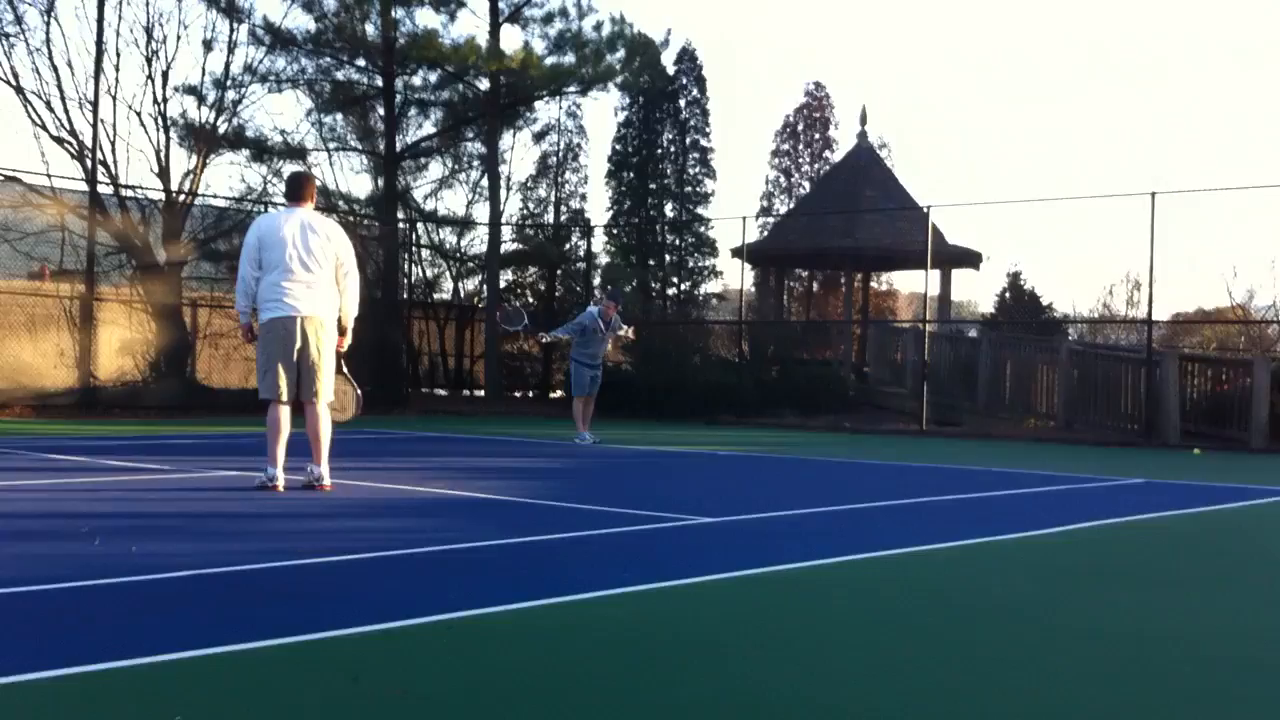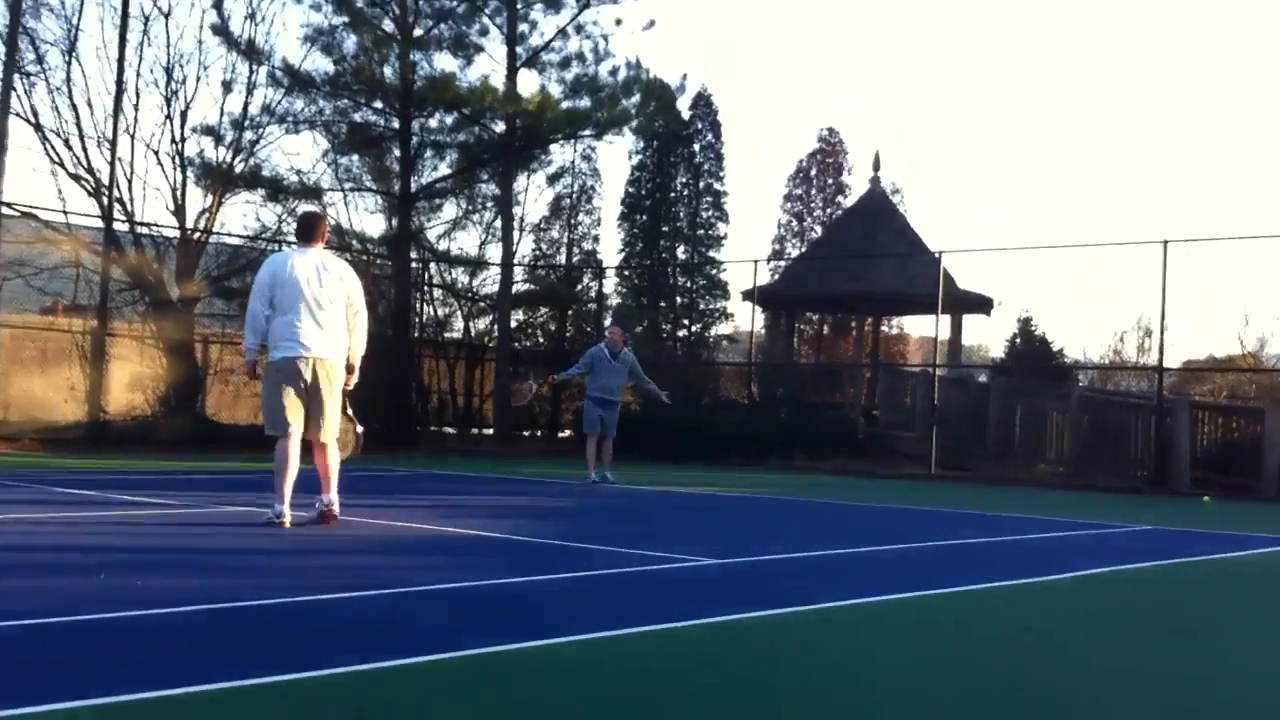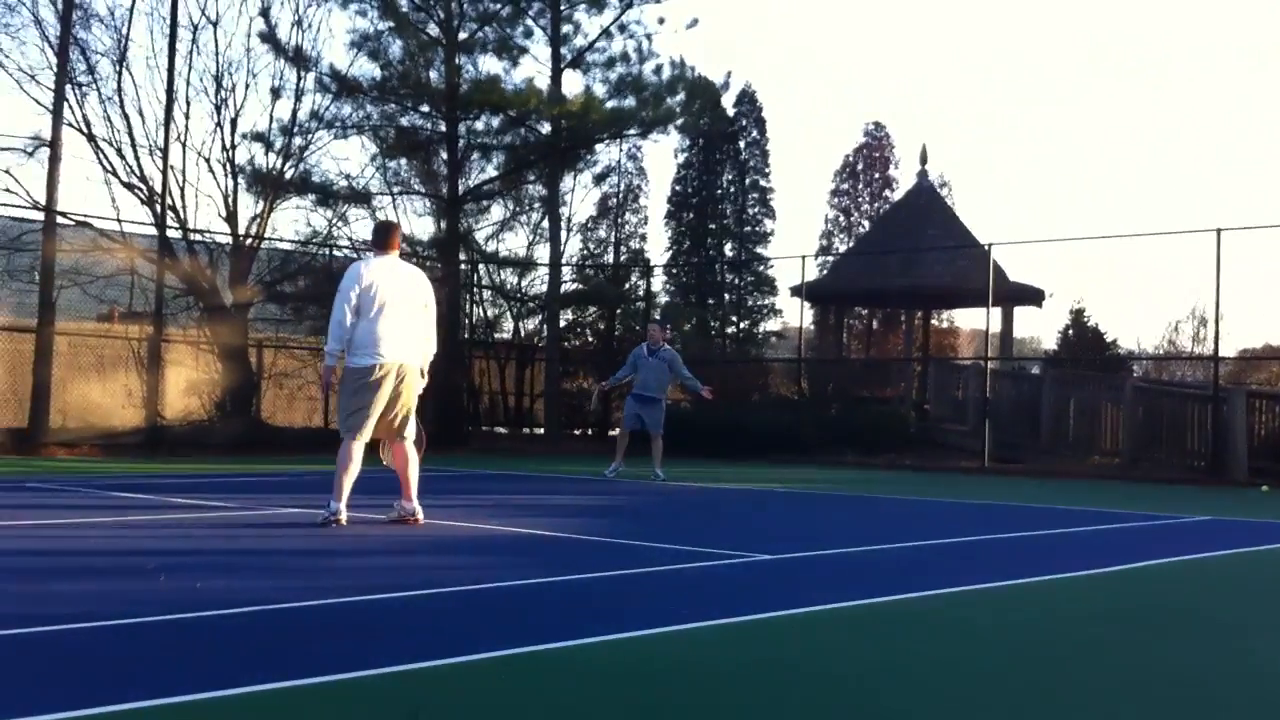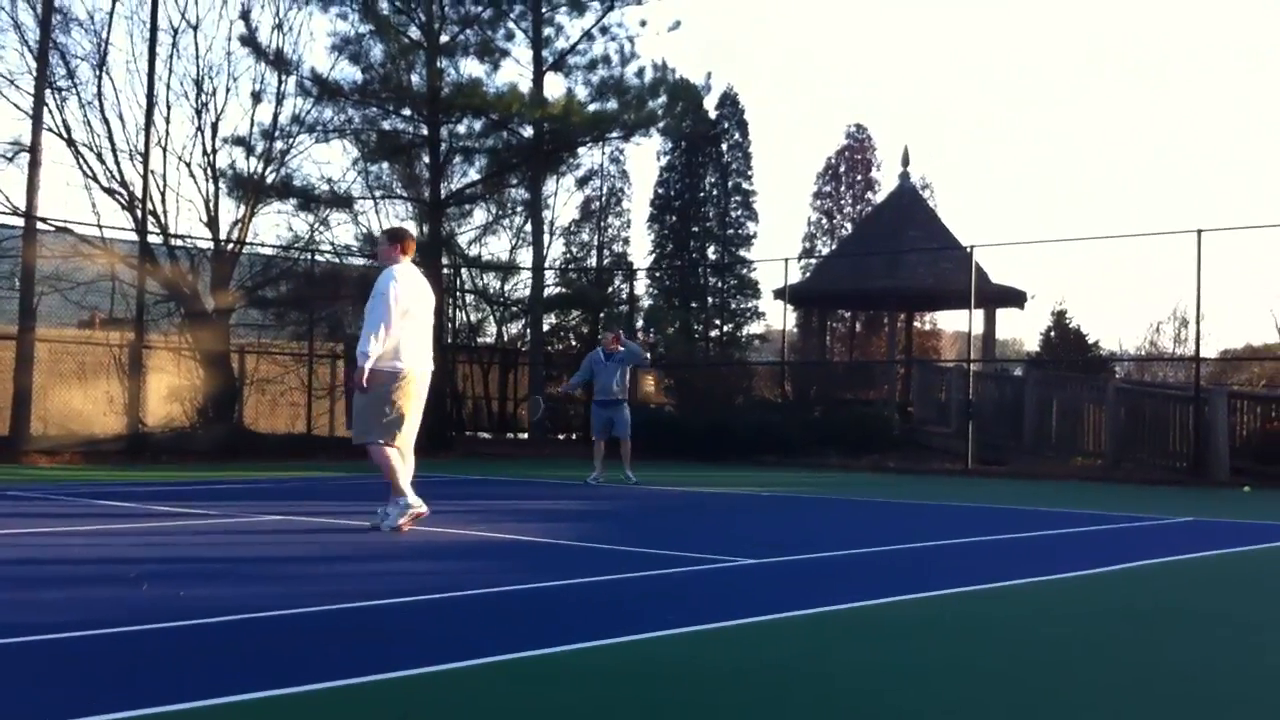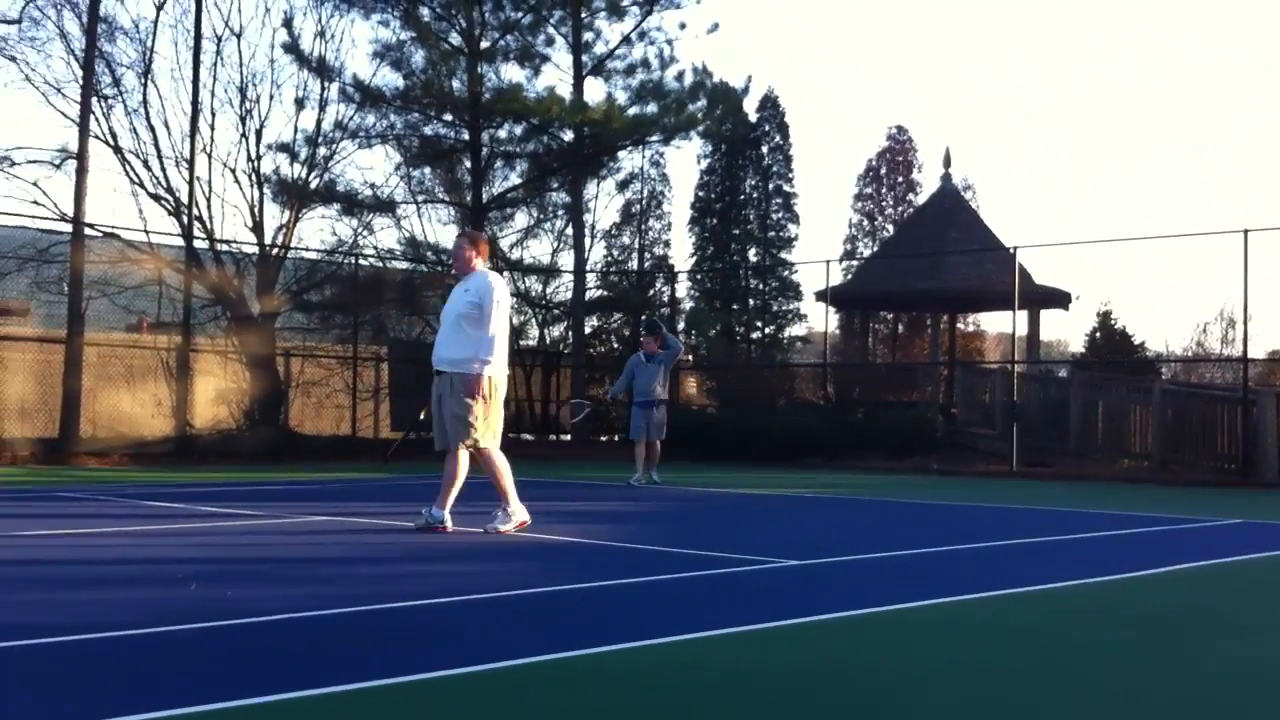
dt=0.5s
person 1, frame 1
left shoulder: (262, 225)
right shoulder: (331, 229)
left elbow: (247, 275)
right elbow: (348, 281)
left wrist: (245, 317)
right wrist: (347, 323)
left hip: (277, 320)
right hip: (320, 321)
left knee: (279, 399)
right knee: (317, 400)
left ankle: (274, 472)
right ankle: (319, 471)
person 1, frame 2
left shoulder: (275, 264)
right shoulder: (342, 269)
left elbow: (257, 313)
right elbow: (358, 320)
left wrist: (251, 353)
right wrist: (354, 362)
left hip: (287, 358)
right hip: (329, 360)
left knee: (288, 435)
right knee: (324, 436)
left ankle: (281, 508)
right ankle: (328, 499)
person 1, frame 3
left shoulder: (360, 270)
right shoulder: (419, 277)
left elbow: (342, 320)
right elbow: (429, 327)
left wrist: (331, 361)
right wrist: (423, 365)
left hip: (368, 364)
right hip: (407, 366)
left knee: (353, 436)
right knee: (401, 438)
left ankle: (337, 506)
right ankle: (409, 505)
person 1, frame 4
left shoulder: (393, 275)
right shoulder: (421, 282)
left elbow: (381, 323)
left wrist: (363, 362)
left hip: (388, 370)
right hip: (417, 370)
left knee: (374, 439)
right knee: (400, 442)
left ankle: (406, 500)
right ankle: (394, 511)
person 1, frame 5
left shoulder: (489, 283)
right shoulder: (460, 289)
left elbow: (496, 330)
left wrist: (483, 371)
right wrist: (439, 371)
left hip: (475, 377)
right hip: (449, 376)
left knee: (482, 445)
right knee: (454, 447)
left ankle: (513, 509)
right ankle: (440, 512)
person 2, frame 1
left shoulder: (615, 320)
right shoulder: (587, 318)
right elbow: (567, 330)
left wrist: (627, 331)
right wrist: (549, 336)
left hip: (596, 365)
right hip: (580, 363)
left knee: (591, 398)
right knee: (579, 397)
left ankle: (585, 431)
right ankle: (580, 433)
person 2, frame 2
left shoulder: (629, 358)
right shoulder: (595, 352)
left elbow: (641, 379)
right elbow: (579, 368)
left wrist: (658, 392)
right wrist: (560, 377)
left hip: (612, 404)
right hip: (594, 401)
left knee: (608, 438)
right knee: (592, 436)
left ankle: (606, 472)
right ankle: (591, 472)
person 2, frame 3
left shoulder: (670, 354)
right shoulder: (638, 351)
left elbow: (683, 375)
right elbow: (626, 371)
left wrist: (699, 387)
right wrist: (610, 383)
left hip: (655, 402)
right hip: (635, 398)
left knee: (656, 435)
right knee: (624, 430)
left ankle: (657, 470)
right ankle: (617, 463)
person 2, frame 4
left shoulder: (625, 354)
right shoulder: (594, 356)
left elbow: (642, 356)
right elbow: (581, 376)
left wrist: (624, 341)
right wrist: (565, 388)
left hip: (619, 404)
right hip: (599, 404)
left knee: (625, 437)
right knee: (599, 439)
left ankle: (627, 470)
right ankle: (598, 472)
person 2, frame 5
left shoulder: (665, 357)
right shoulder: (635, 360)
left elbow: (678, 348)
right elbow: (624, 380)
left wrist: (664, 333)
right wrist: (612, 393)
left hip: (658, 406)
right hip: (639, 405)
left knee: (654, 440)
right knee: (639, 440)
left ankle: (652, 471)
right ankle: (640, 474)
